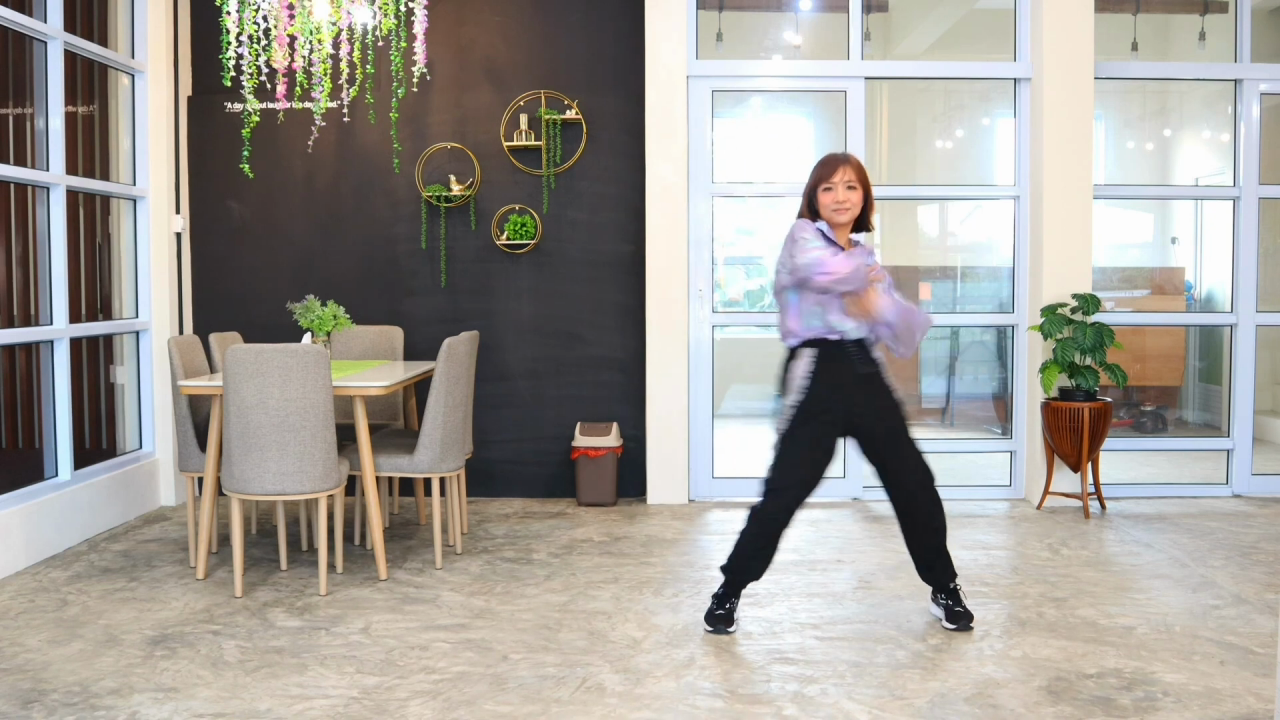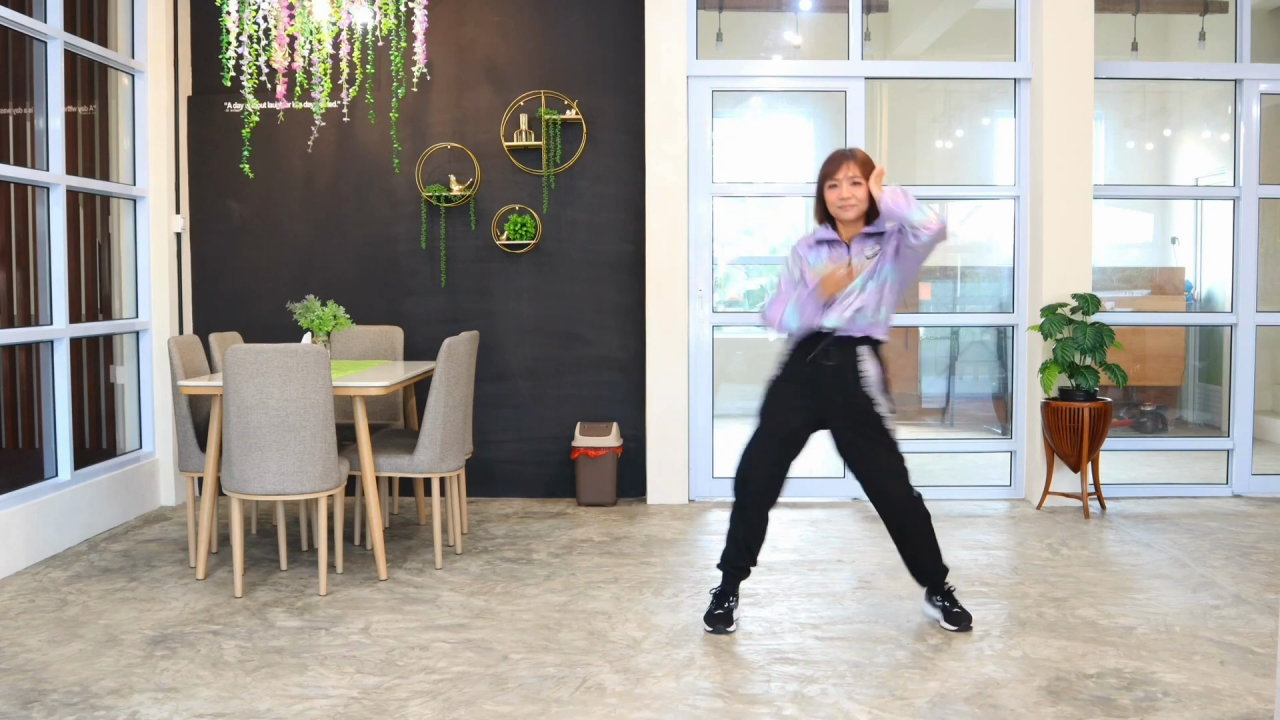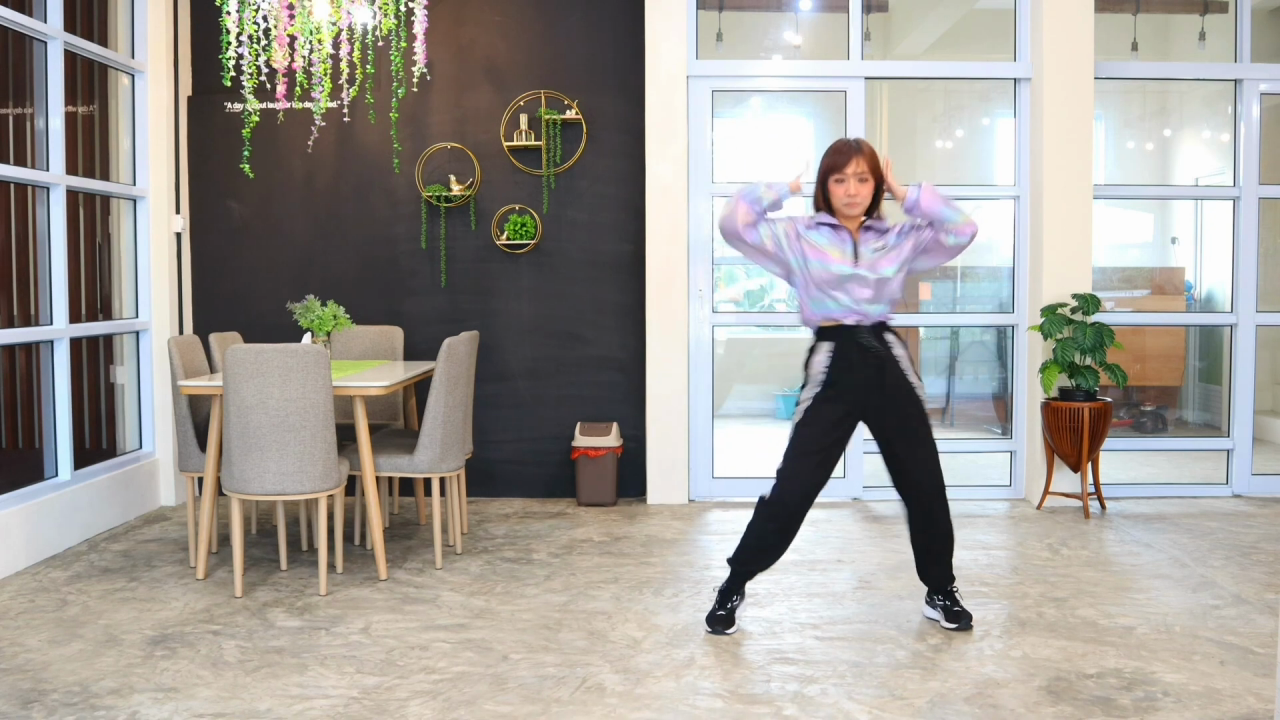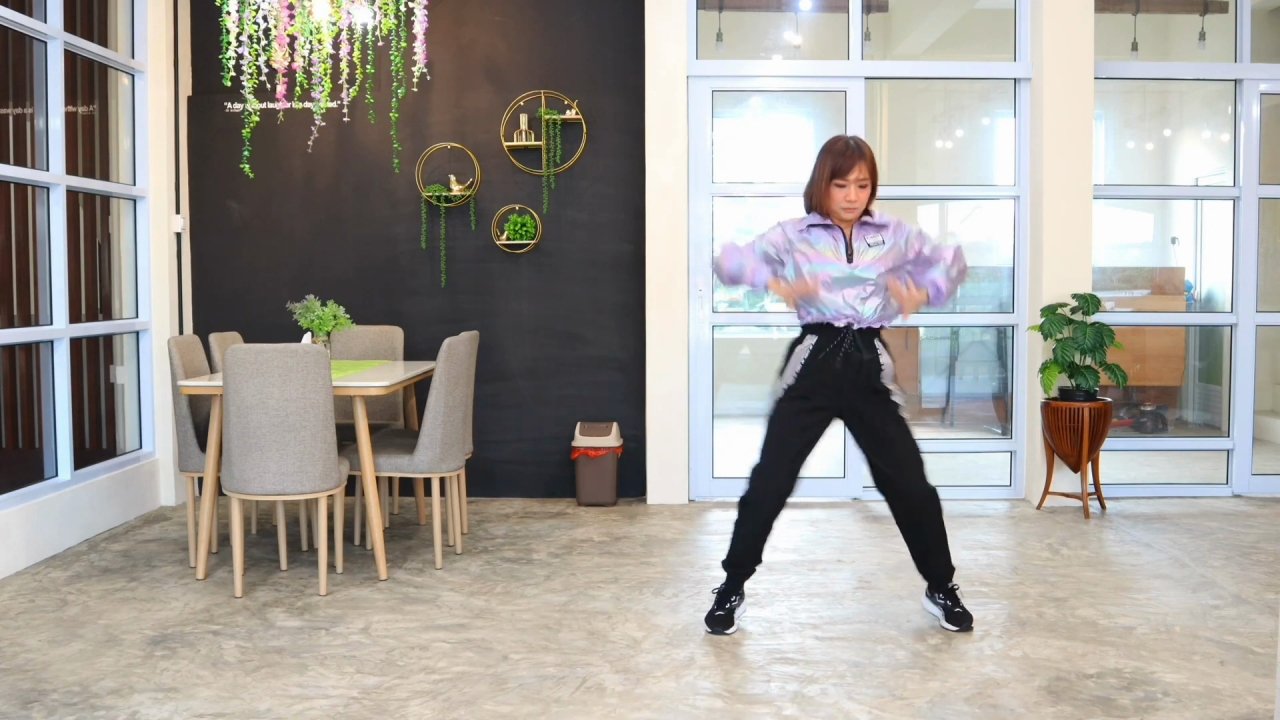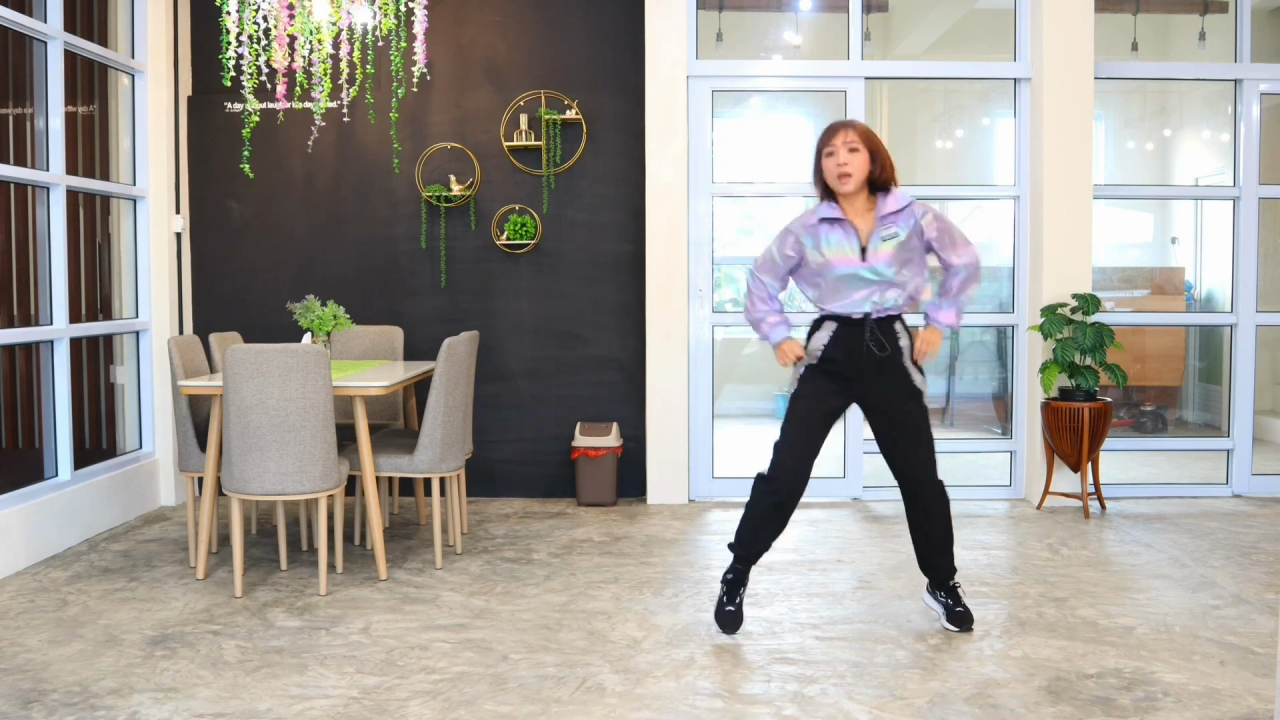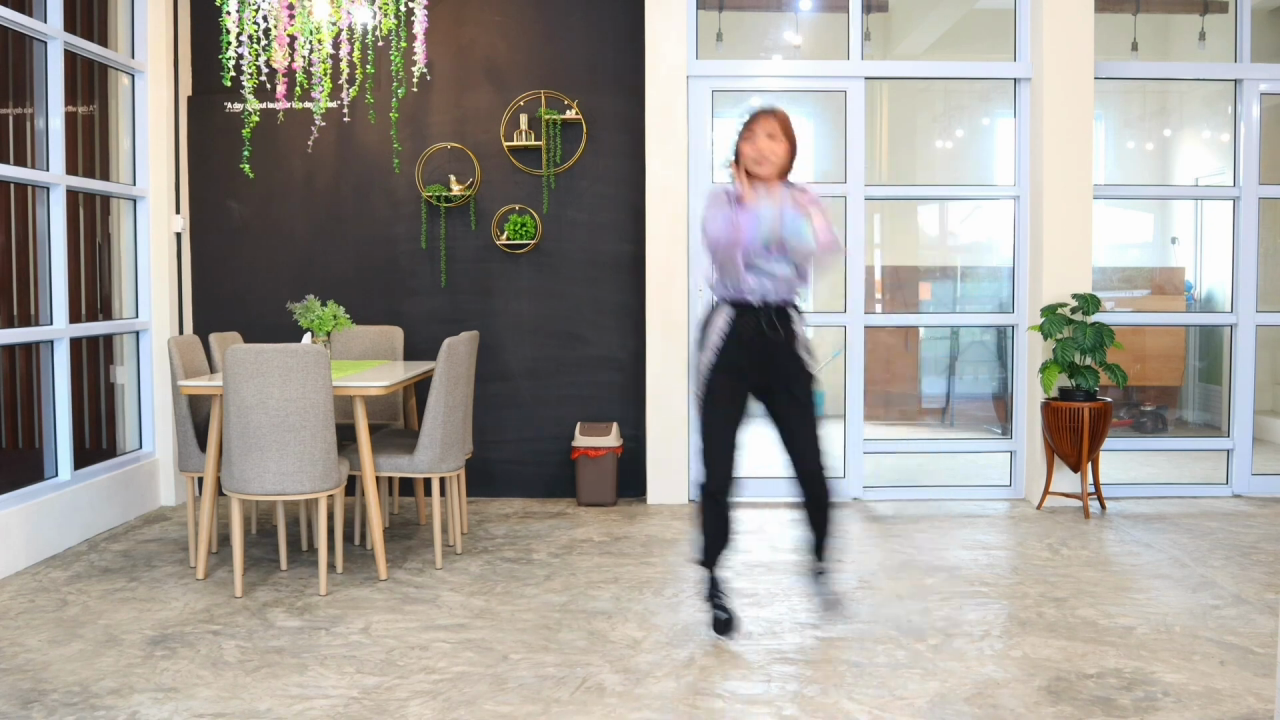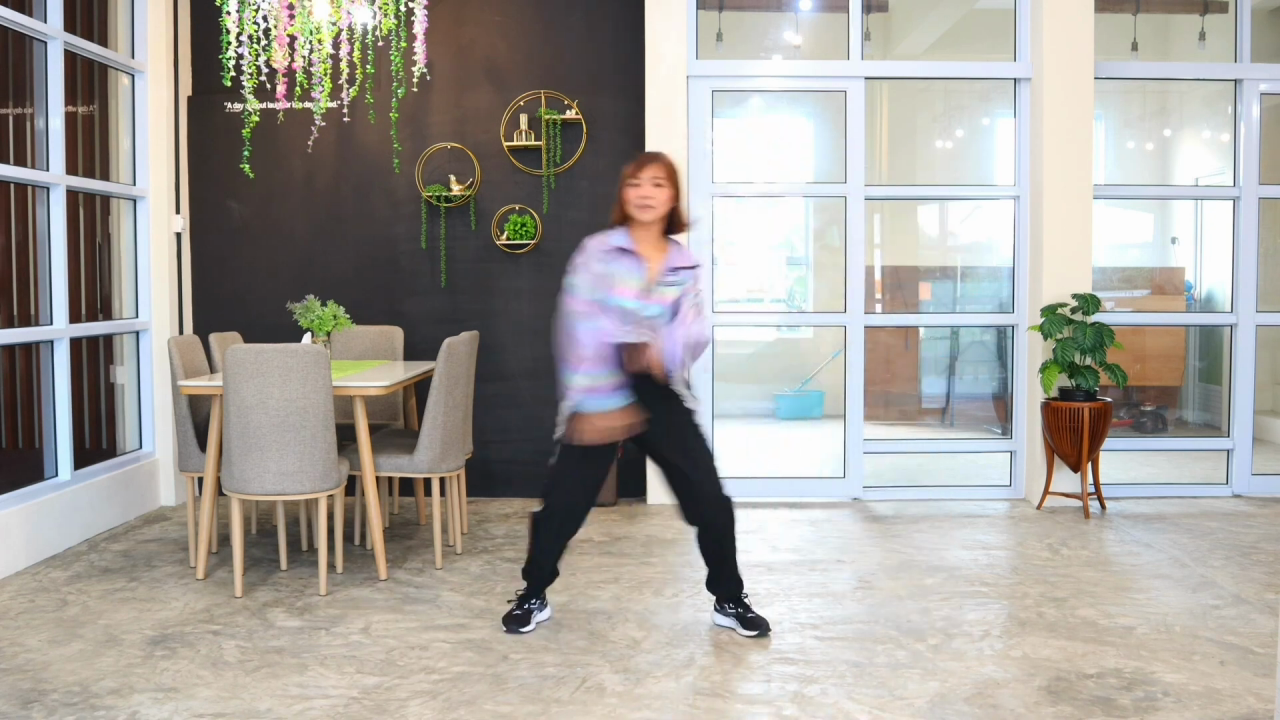
dt=0.4s
person 1, frame 1
left shoulder: (866, 258)
right shoulder: (802, 236)
left elbow: (909, 332)
right elbow: (830, 273)
left wrist: (879, 306)
right wrist: (865, 271)
left hip: (865, 373)
right hip: (815, 375)
left knee: (915, 486)
right knee: (784, 494)
left ankle: (944, 588)
right ankle: (730, 589)
person 1, frame 2
left shoulder: (894, 244)
right shoulder: (808, 249)
left elbow: (931, 229)
right elbow: (780, 318)
left wrist: (886, 196)
right wrist: (818, 293)
left hip: (858, 373)
right hip: (803, 367)
left knee: (892, 489)
right knee: (755, 477)
left ankle: (937, 589)
right ankle: (729, 587)
person 1, frame 3
left shoulder: (899, 238)
right shoulder: (800, 235)
left elbow: (962, 230)
right elbow: (734, 225)
left wrist: (907, 194)
right wrist: (779, 191)
left hip: (886, 363)
right hip: (833, 367)
left knee: (925, 485)
right knee: (792, 490)
left ankle: (940, 591)
right ankle: (734, 586)
person 1, frame 4
left shoulder: (892, 234)
right shoulder: (794, 235)
left elbow: (951, 261)
right elbow: (728, 263)
left wrist: (922, 291)
right wrist: (775, 283)
left hip: (867, 370)
right hip: (813, 367)
left knee: (911, 487)
right knee: (768, 486)
left ankle: (941, 587)
right ankle: (732, 589)
person 1, frame 5
left shoulder: (909, 214)
right shoulder: (807, 227)
left elbow: (964, 259)
right elbow: (761, 282)
left wrist: (938, 322)
right wrist: (779, 336)
left hip: (889, 352)
right hip: (830, 354)
left knee: (921, 479)
right knee: (785, 473)
left ankle: (942, 585)
right ankle: (736, 578)
person 1, frame 6
left shoulder: (800, 202)
right shoulder: (722, 200)
left elbow: (823, 242)
right elbow: (726, 236)
left wrist: (778, 208)
right wrist: (761, 212)
left hip: (781, 338)
right hip: (731, 335)
left knee: (809, 464)
right knee: (719, 470)
left ankle: (818, 562)
right ankle: (714, 578)
person 1, frame 7
left shoulder: (685, 265)
right shoulder: (596, 251)
left elbow: (691, 334)
right elbow: (578, 328)
left wrist: (665, 354)
right wrist: (593, 402)
left hip: (662, 385)
right hip: (601, 389)
left knee: (708, 502)
right knee: (565, 498)
left ankle: (729, 599)
right ankle: (534, 595)
